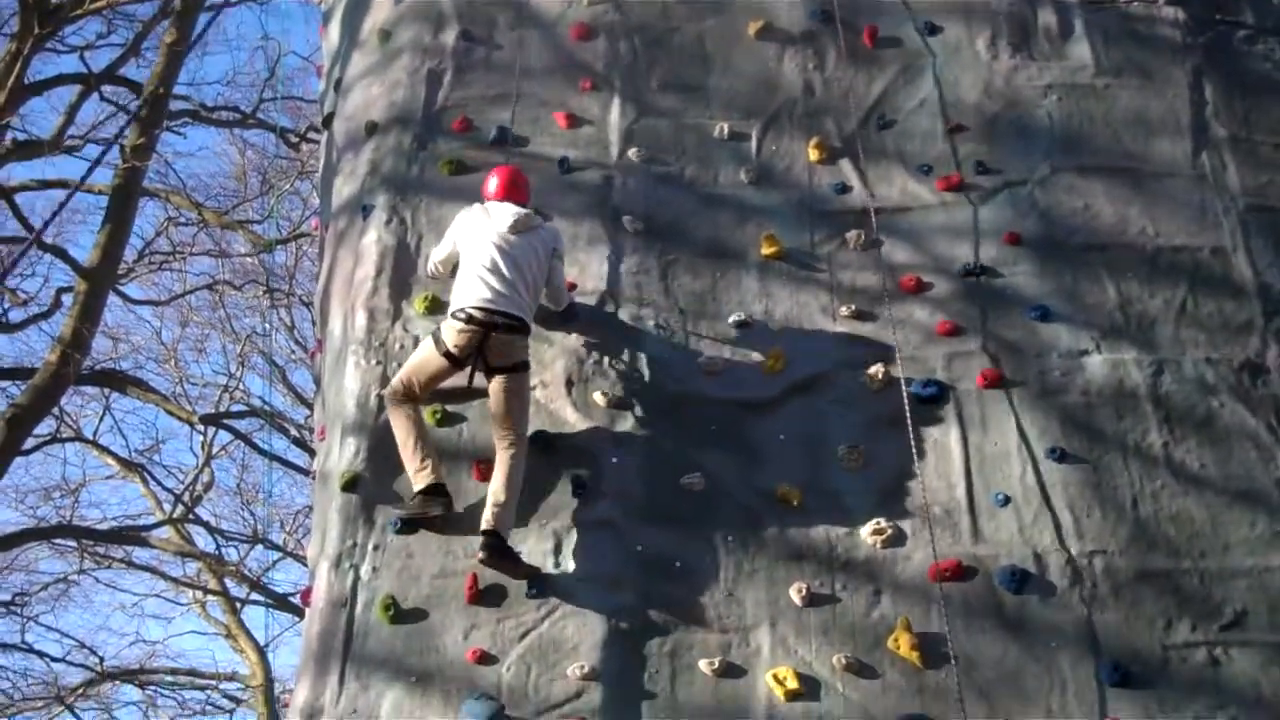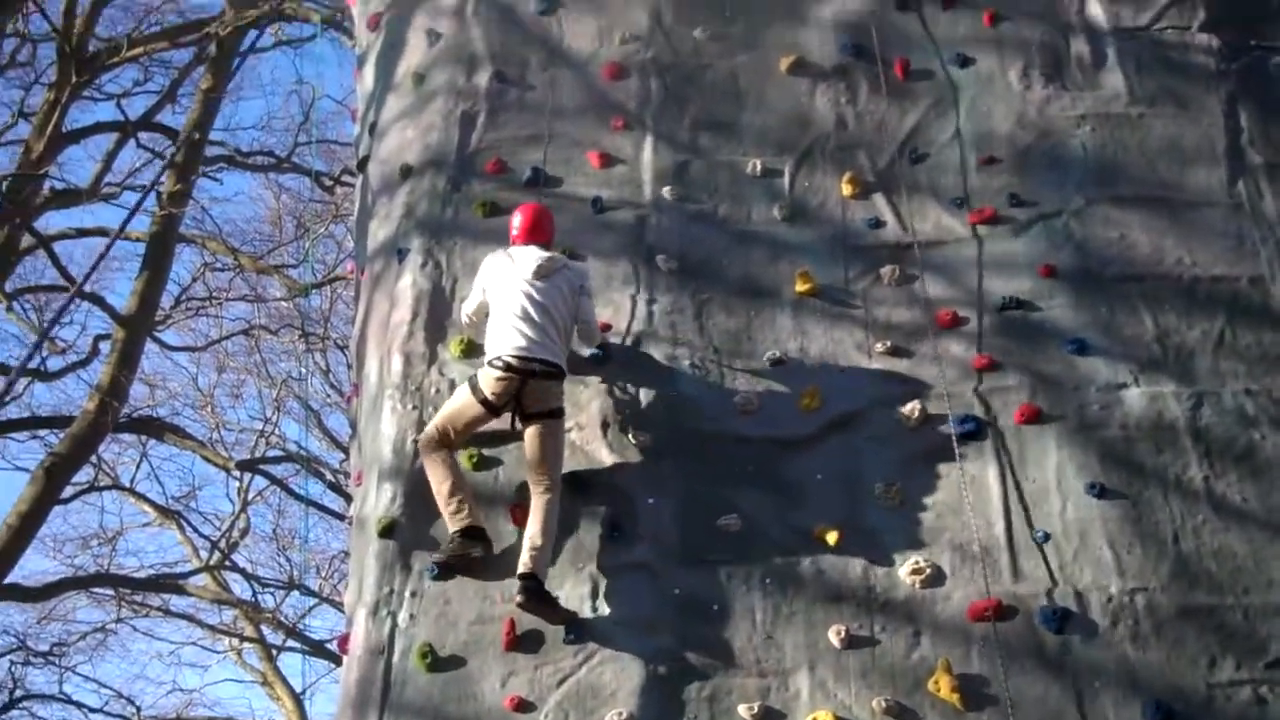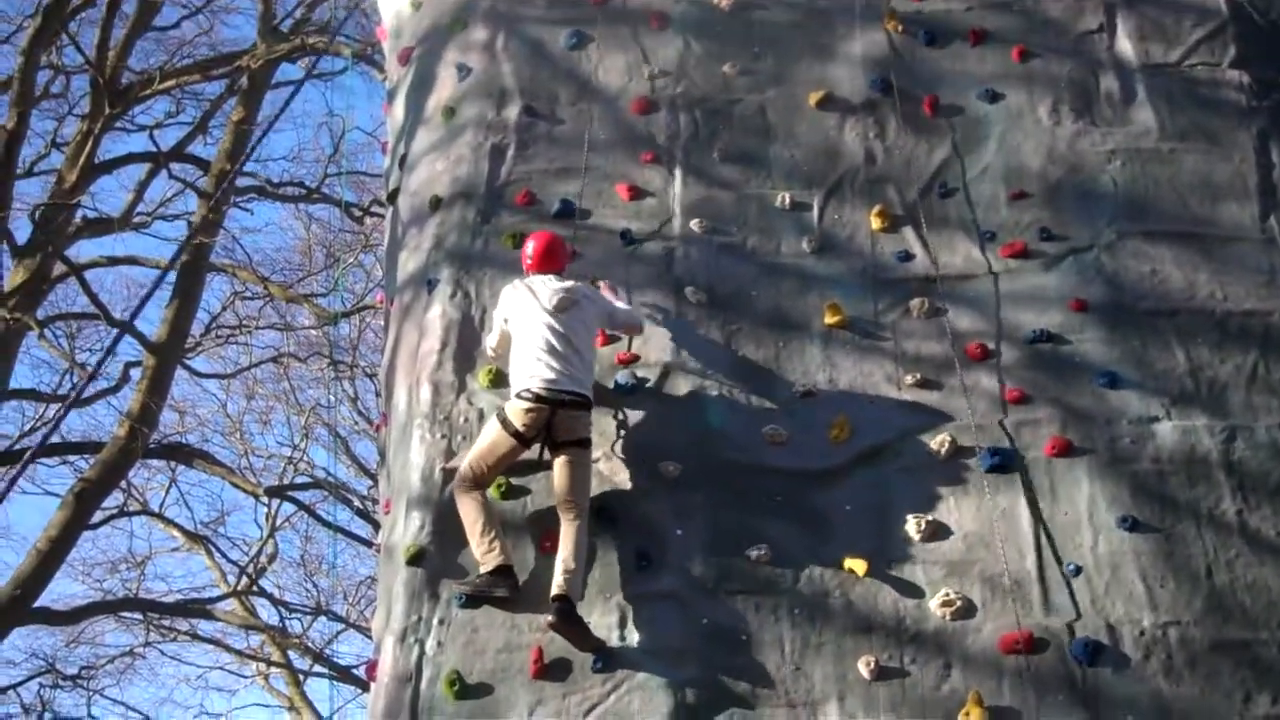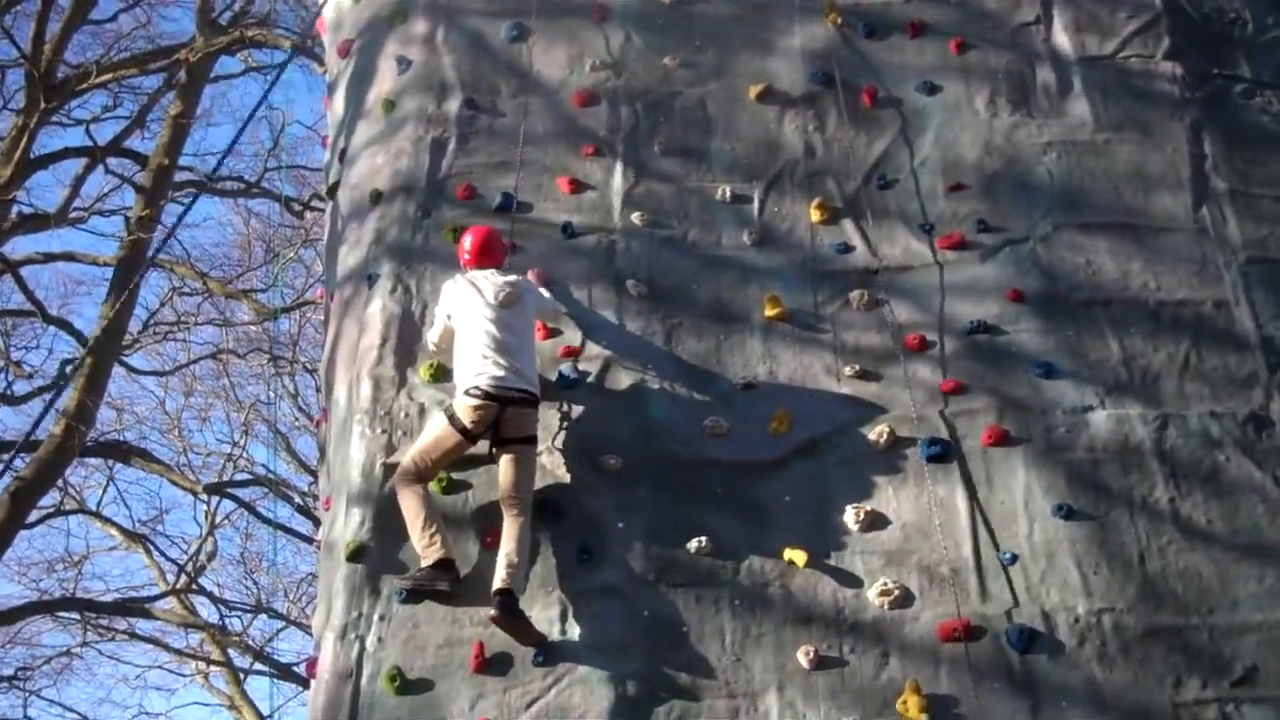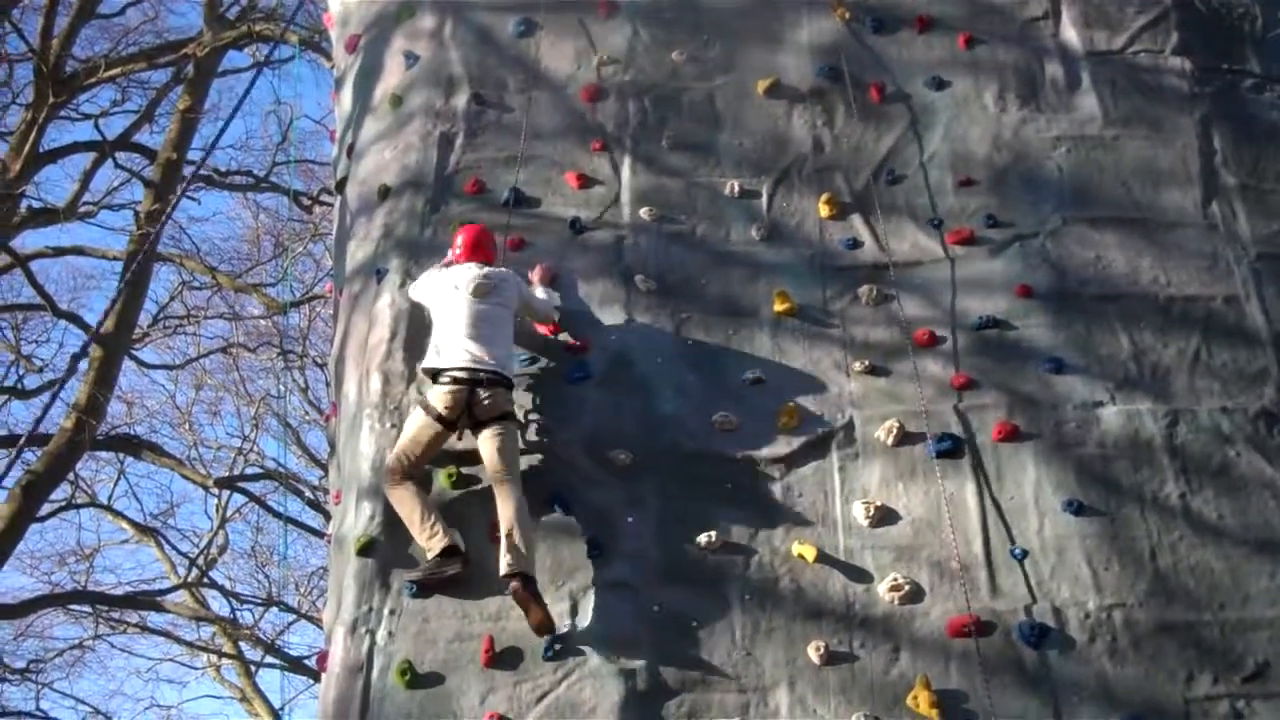
dt=0.4s
person 1, frame 1
left shoulder: (471, 216)
right shoulder: (549, 235)
left elbow: (435, 267)
right elbow: (559, 301)
right wrist: (565, 298)
left hip: (465, 323)
right hip: (511, 335)
left knee: (398, 395)
right knee: (511, 443)
left ankle: (431, 489)
right ankle: (494, 536)
person 1, frame 2
left shoulder: (495, 262)
right shoulder: (574, 273)
left elbow: (469, 319)
right elbow: (590, 335)
right wrist: (599, 343)
left hip: (501, 371)
right hip: (547, 380)
left knee: (433, 443)
right knee: (545, 487)
left ankle: (468, 532)
right ankle: (531, 579)
person 1, frame 3
left shoulder: (513, 293)
right shoulder: (588, 296)
left elbow: (494, 351)
right elbow: (635, 324)
right wrist: (611, 298)
left hip: (529, 403)
right hip: (575, 410)
left knee: (467, 482)
right knee: (574, 513)
left ankle: (496, 570)
right ankle: (563, 602)
person 1, frame 4
left shoulder: (455, 289)
right shoulder: (525, 291)
left elbow: (437, 345)
right elbow: (552, 310)
left hip: (476, 400)
right hip: (523, 405)
left knee: (408, 476)
right knee: (518, 510)
left ankle: (438, 563)
right ankle: (506, 596)
person 1, frame 5
left shoulder: (439, 281)
right shoulder: (508, 281)
left elbow: (414, 288)
right elbow: (546, 310)
left wrist: (449, 258)
right wrist: (541, 286)
left hip: (448, 386)
right hip: (494, 390)
left knee: (396, 475)
right knee: (507, 484)
left ankle: (443, 554)
right ankle: (519, 575)
